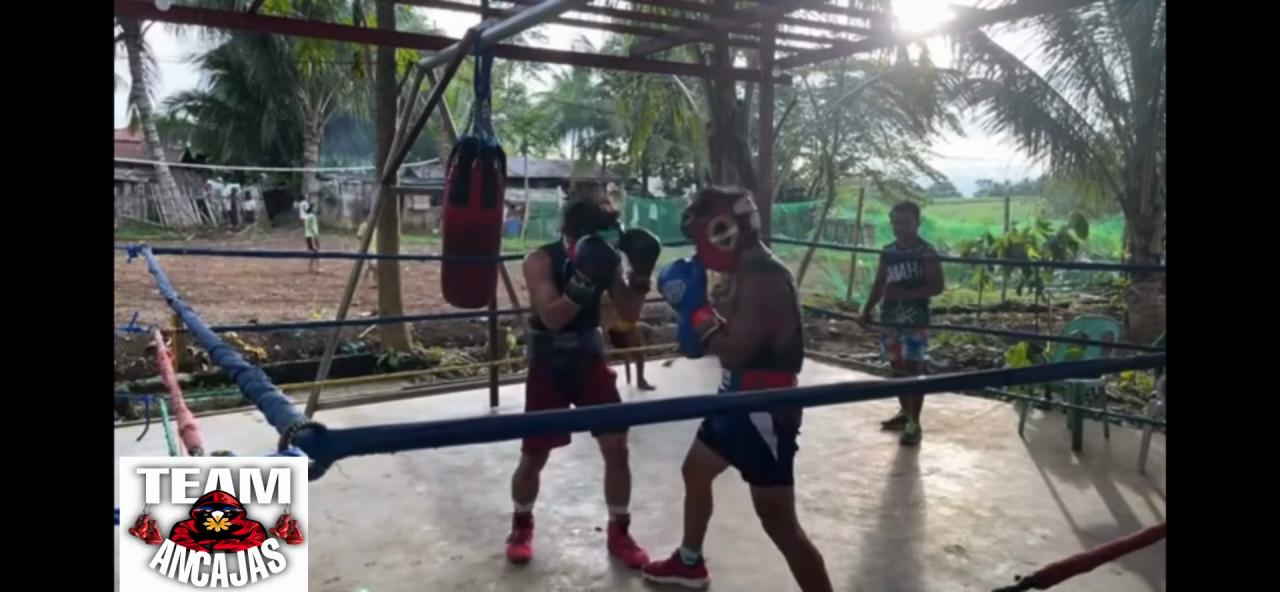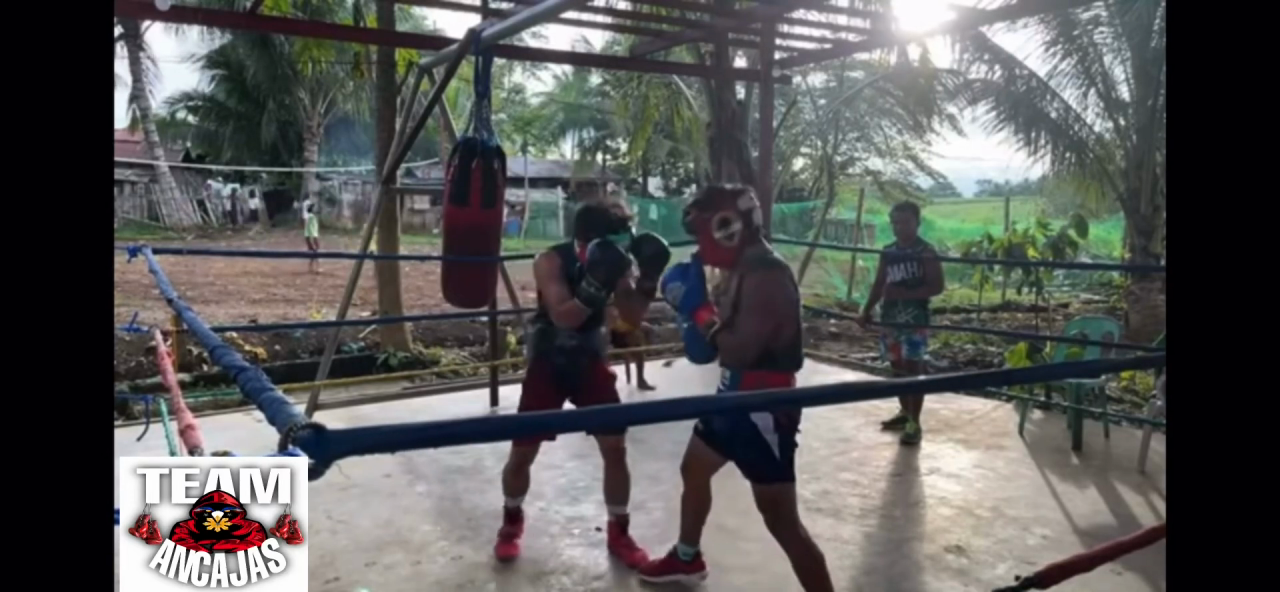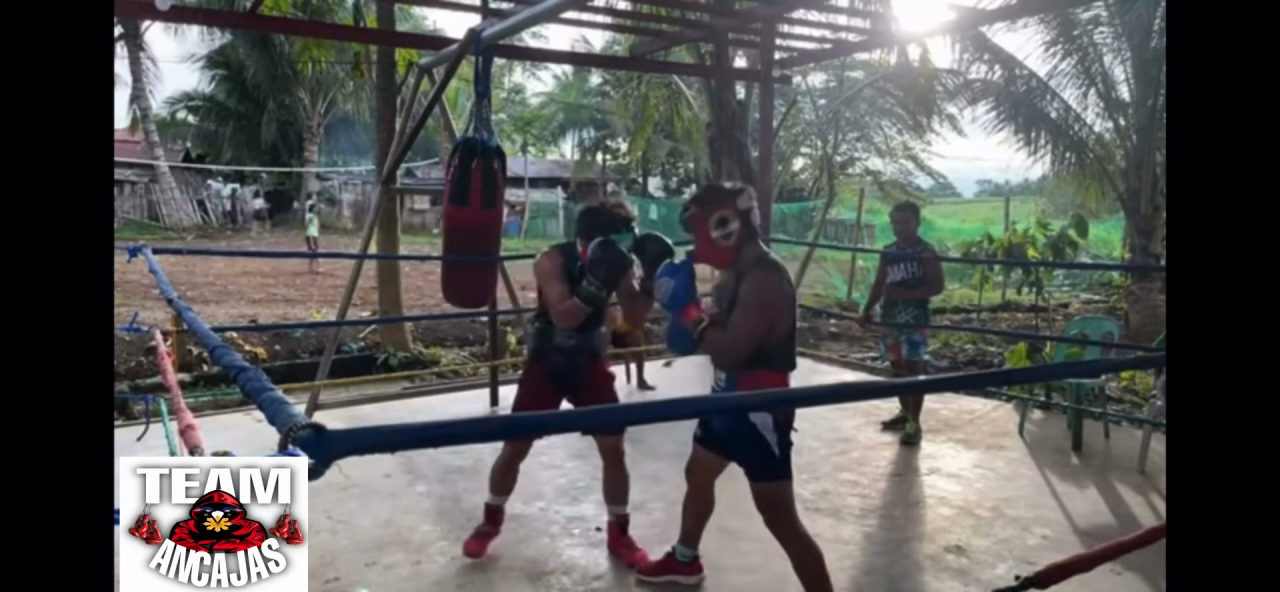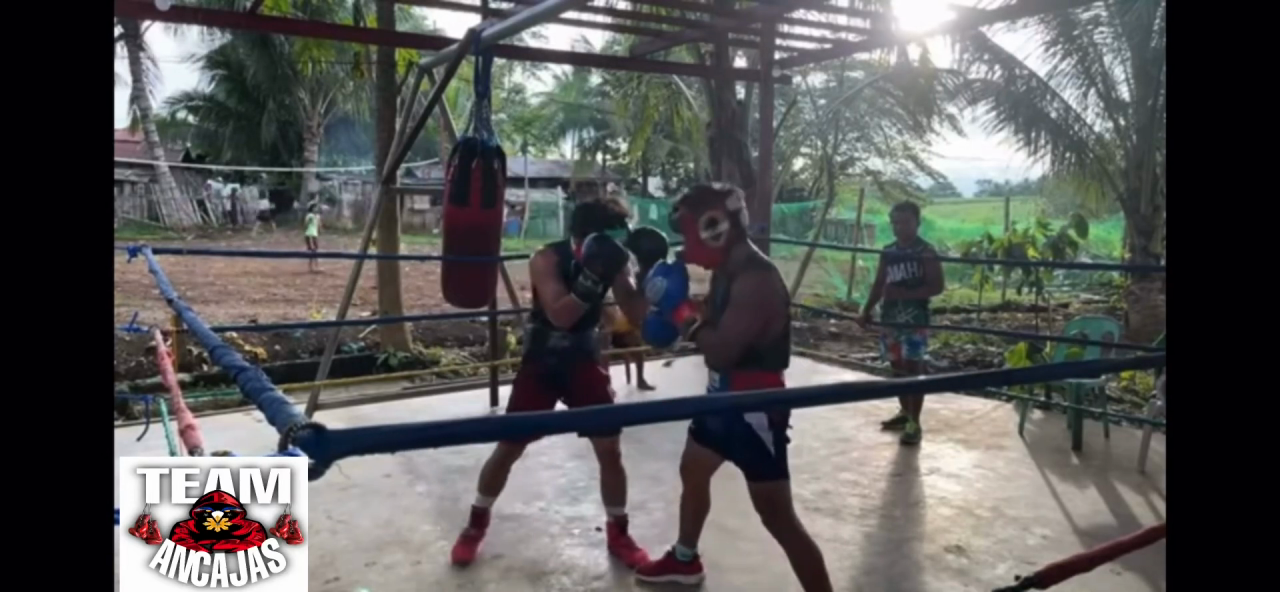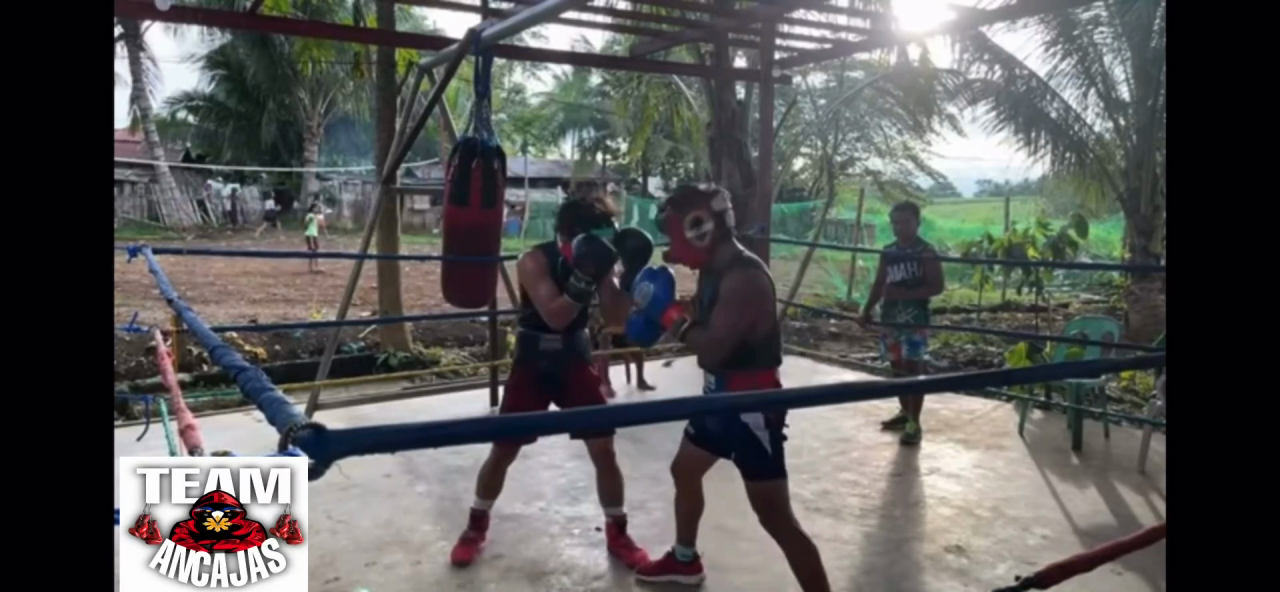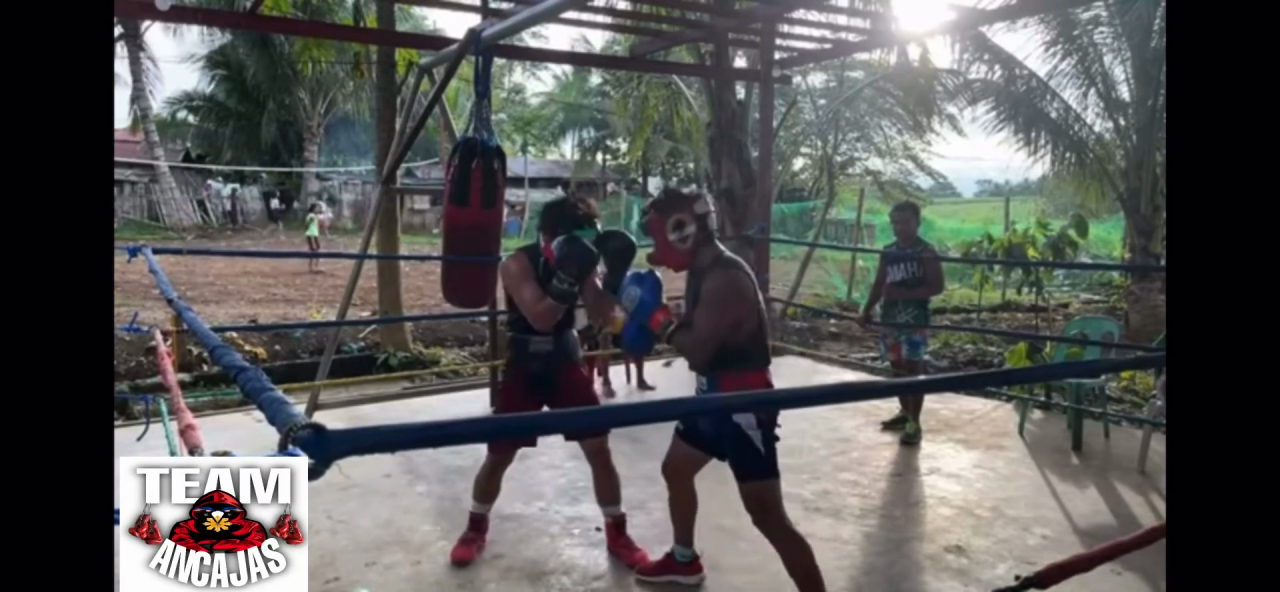
dt=0.1s
person 1, frame 1
left shoulder: (765, 280)
right shoulder: (745, 272)
left elbow: (735, 352)
right elbow: (730, 332)
left wrist: (694, 310)
right wrist: (701, 307)
left hip: (766, 410)
right hip: (737, 399)
left knee: (778, 522)
right knee: (695, 473)
person 1, frame 2
left shoulder: (768, 278)
right shoulder: (746, 269)
left elbow: (740, 352)
left wrist: (696, 311)
right wrist: (702, 308)
left hip: (765, 410)
right hip: (736, 398)
left knee: (781, 520)
right knee: (693, 470)
right ankle: (686, 558)
person 1, frame 3
left shoulder: (764, 279)
right shoulder: (739, 270)
left elbow: (732, 351)
left wrist: (687, 309)
right wrist: (687, 310)
left hip: (759, 407)
right hip: (728, 398)
left knee: (780, 519)
right knee: (697, 476)
person 1, frame 4
left shoulder: (757, 279)
right shoulder: (728, 270)
left elbow: (723, 351)
right elbow: (716, 325)
left wrist: (678, 309)
right wrist: (677, 309)
left hip: (755, 407)
right hip: (723, 397)
left knee: (778, 518)
right knee: (691, 473)
person 1, frame 5
left shoulder: (743, 277)
right shoulder: (715, 269)
left elbow: (713, 348)
right elbow: (704, 325)
left wrist: (667, 313)
right wrist: (670, 316)
left hip: (751, 407)
right hip: (720, 399)
left knee: (776, 518)
right knee: (684, 471)
person 1, frame 6
left shoulder: (726, 278)
right shoulder: (703, 271)
left elbow: (697, 349)
right elbow: (695, 330)
left wrist: (653, 316)
right wrist: (649, 318)
left hip: (744, 407)
right hip: (712, 399)
left knee: (769, 518)
right knee: (675, 471)
right ankle: (683, 559)
person 2, frame 1
left shoulder: (605, 260)
right shoulder: (541, 262)
left elbow: (629, 313)
right elbow: (552, 317)
left wrist: (641, 272)
right wrist: (585, 281)
left hip: (589, 361)
right hip: (548, 365)
left knee: (616, 448)
right knee: (534, 455)
left ankle: (618, 531)
right ankle: (522, 525)
person 2, frame 2
left shoulder: (613, 264)
right shoulder: (551, 262)
left elbow: (632, 317)
right elbow: (563, 318)
left wrist: (648, 276)
right wrist: (595, 283)
left hip: (590, 361)
right hip: (548, 363)
left knee: (615, 448)
right knee: (522, 450)
left ankle: (618, 531)
right ankle: (511, 523)
person 2, frame 3
left shoulder: (616, 263)
right shoulder: (552, 261)
left elbow: (636, 316)
right elbow: (566, 316)
right wrist: (596, 283)
left hip: (589, 361)
right hip: (545, 361)
left knee: (613, 448)
right knee: (514, 447)
left ankle: (618, 533)
right ankle: (491, 521)
person 2, frame 4
left shoulder: (611, 261)
right shoulder: (547, 260)
left elbow: (636, 314)
right elbow: (561, 315)
right wrist: (592, 278)
left hip: (584, 362)
right hip: (541, 362)
left knee: (610, 449)
right knee: (507, 449)
left ankle: (619, 532)
right ankle: (476, 525)
person 2, frame 5
left shoulder: (596, 259)
right shoulder: (534, 261)
left elbow: (617, 315)
right elbow: (554, 316)
left wrist: (631, 270)
right wrist: (583, 277)
left hip: (576, 363)
right hip: (532, 366)
left knee: (604, 451)
right knee: (502, 453)
left ankle: (617, 533)
right ankle: (476, 527)
person 2, frame 6
left shoulder: (579, 260)
right shoulder: (517, 264)
left elbow: (602, 315)
right elbow: (541, 317)
left wrist: (617, 272)
right wrist: (568, 277)
left hip: (566, 365)
right hip: (522, 368)
left knee: (599, 451)
right knee: (498, 457)
left ankle: (617, 533)
right ankle: (476, 528)
person 3, frame 1
left shoulder: (926, 252)
right shoulder: (888, 252)
left elbow: (937, 286)
right elbow: (879, 284)
left wrist: (905, 293)
right wrist: (867, 310)
left hip: (915, 318)
right hip: (890, 316)
left knee: (914, 368)
right knee: (897, 367)
left ankle: (914, 422)
right ankle: (904, 412)
person 3, frame 2
left shoulder: (926, 252)
right shoulder: (888, 252)
left elbow: (937, 286)
right elbow: (879, 284)
left wrist: (905, 293)
right wrist: (867, 310)
left hip: (915, 318)
right hip: (890, 316)
left knee: (914, 368)
right knee: (897, 367)
left ankle: (914, 423)
right ankle: (904, 412)
person 3, frame 3
left shoulder: (926, 252)
right shoulder: (888, 252)
left elbow: (937, 286)
right elbow: (879, 284)
left wrist: (905, 293)
right wrist: (867, 310)
left hip: (914, 318)
right hip: (890, 316)
left knee: (914, 368)
right knee: (897, 367)
left ankle: (914, 423)
right ankle: (904, 412)
person 3, frame 4
left shoulder: (926, 252)
right shoulder: (888, 252)
left elbow: (937, 286)
right elbow: (879, 284)
left wrist: (905, 293)
right wrist: (867, 310)
left hip: (915, 318)
right hip: (890, 316)
left knee: (914, 368)
right knee: (897, 367)
left ankle: (914, 423)
right ankle: (905, 412)
person 3, frame 5
left shoulder: (926, 252)
right shoulder: (888, 252)
left elbow: (937, 286)
right elbow: (879, 284)
left wrist: (905, 293)
right wrist: (866, 310)
left hip: (914, 317)
right hip: (890, 316)
left knee: (914, 368)
right knee: (897, 367)
left ankle: (914, 423)
right ankle: (904, 412)
person 3, frame 6
left shoulder: (926, 252)
right shoulder: (888, 252)
left elbow: (937, 286)
right elbow: (879, 284)
left wrist: (904, 293)
right wrist: (867, 310)
left hip: (914, 317)
right hip: (890, 316)
left knee: (914, 368)
right knee: (897, 366)
left ankle: (914, 423)
right ankle: (904, 412)
